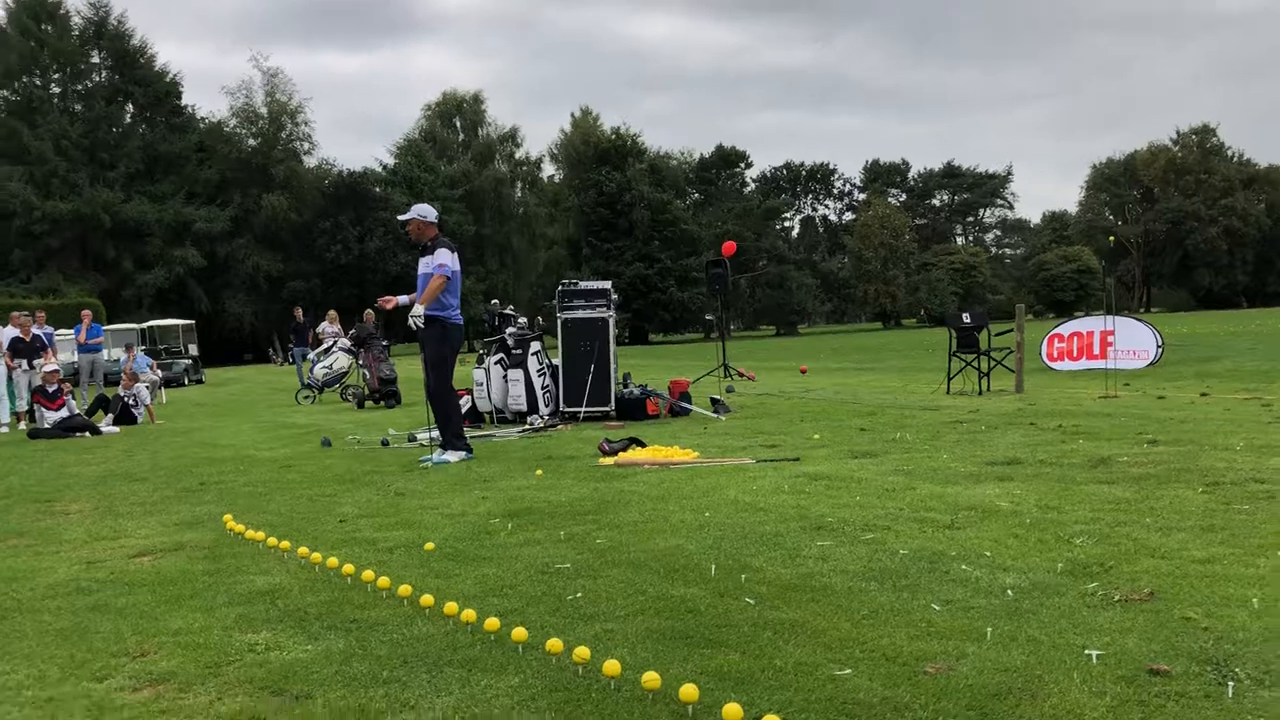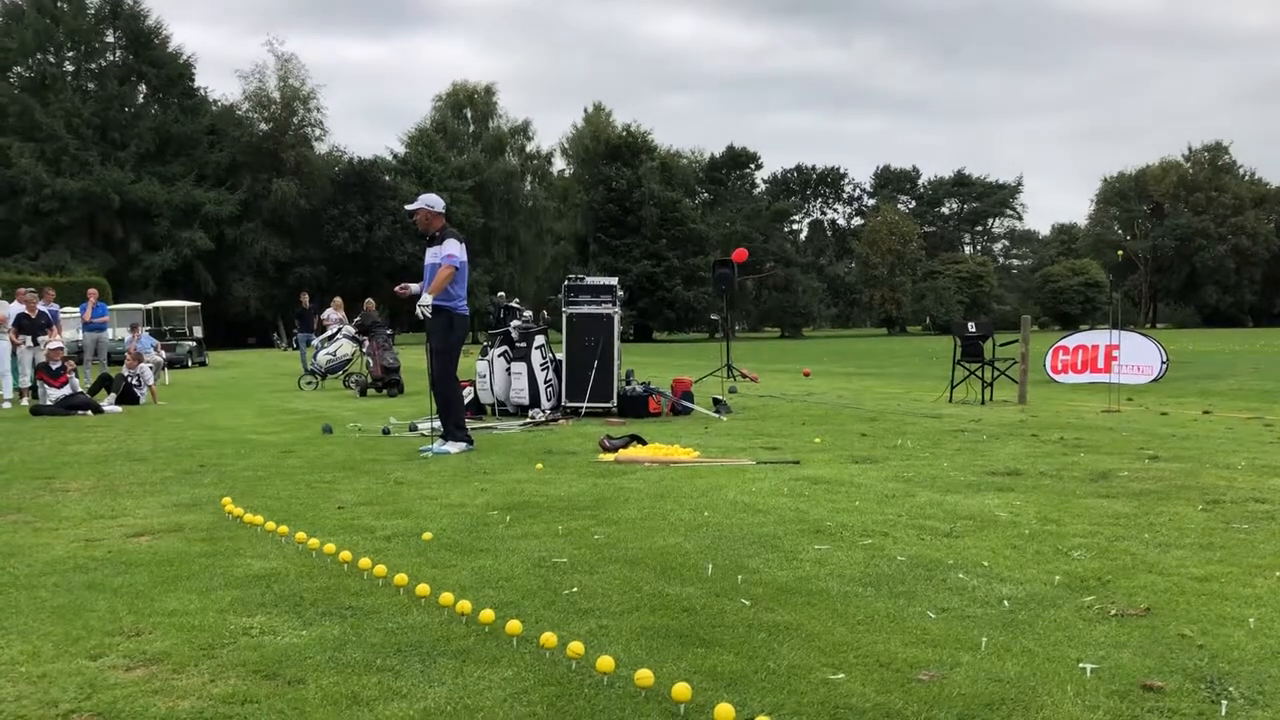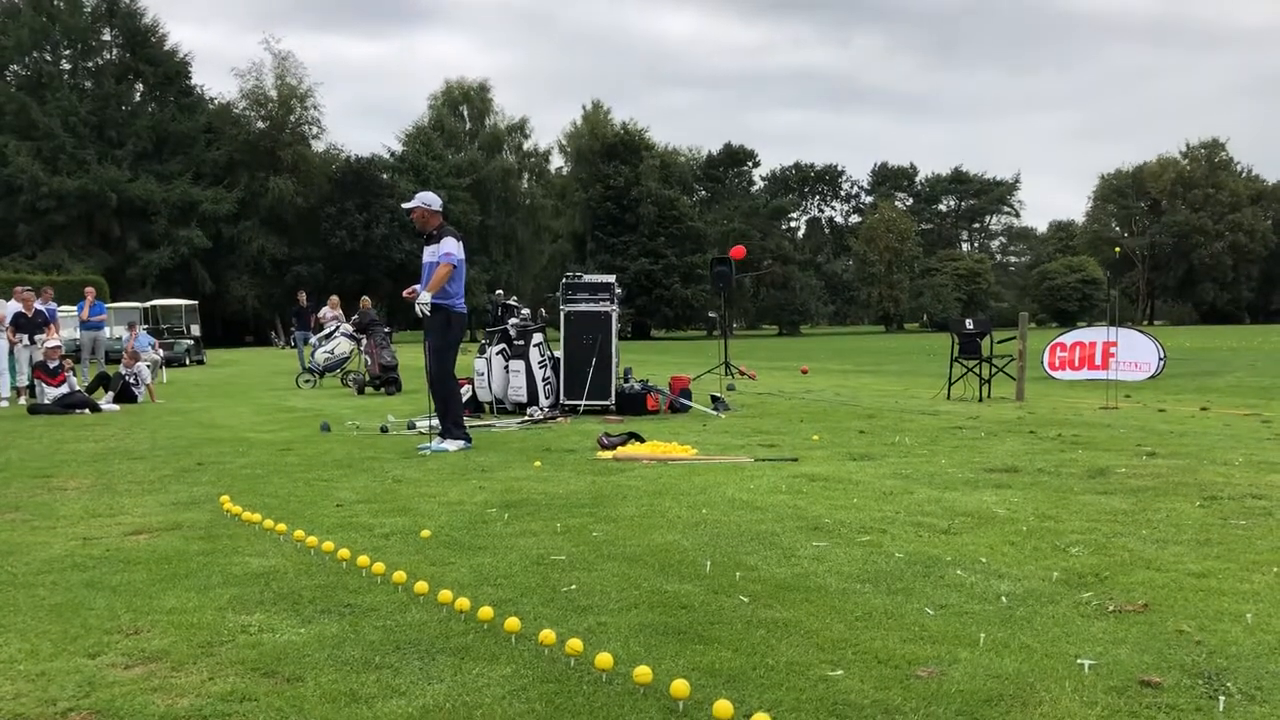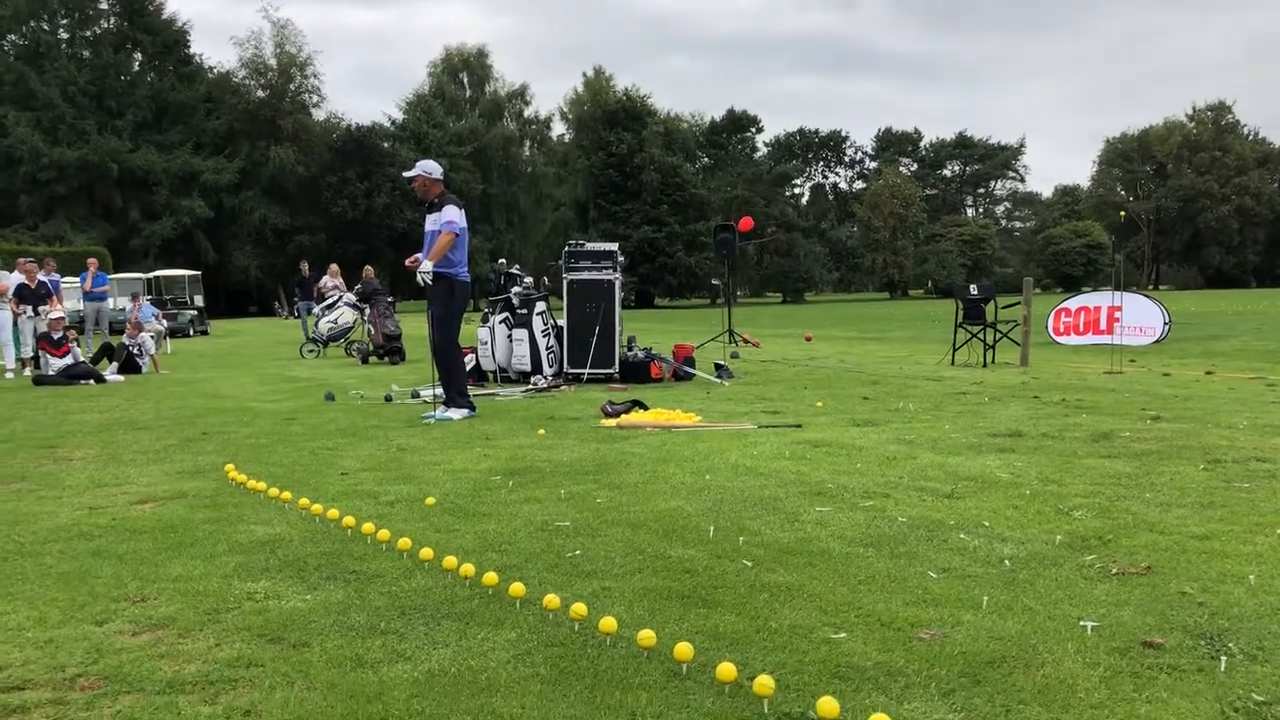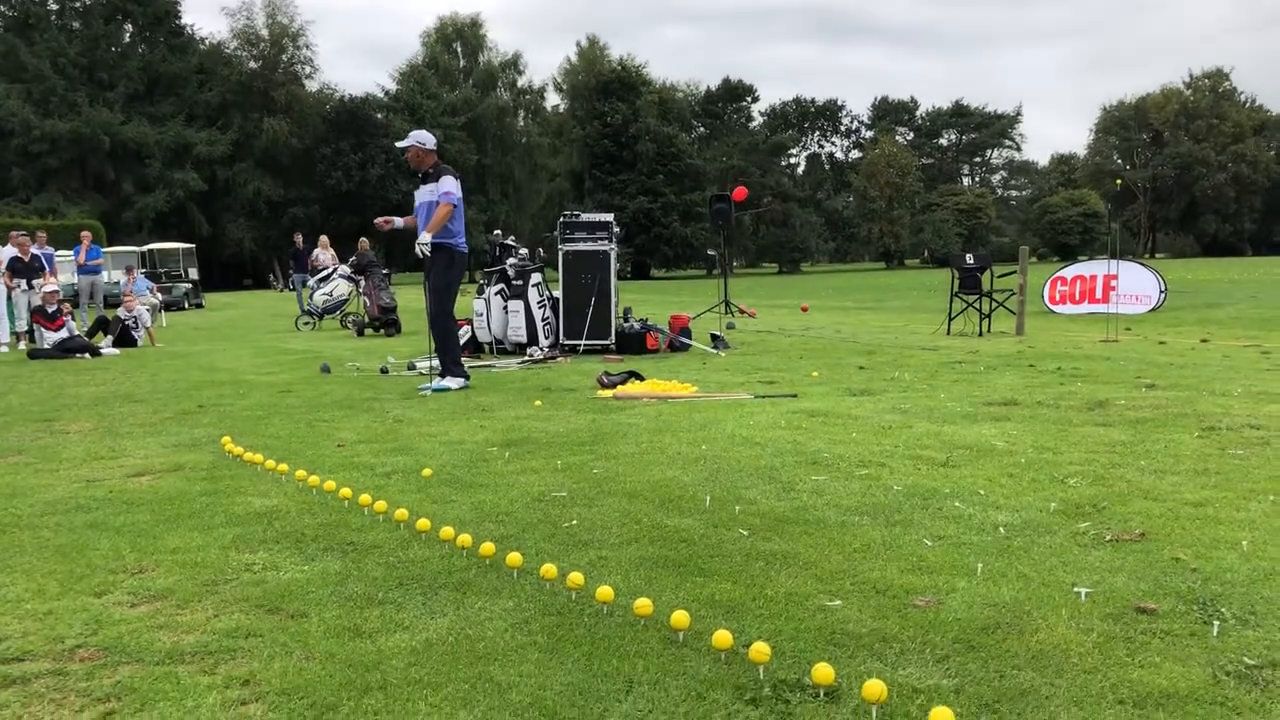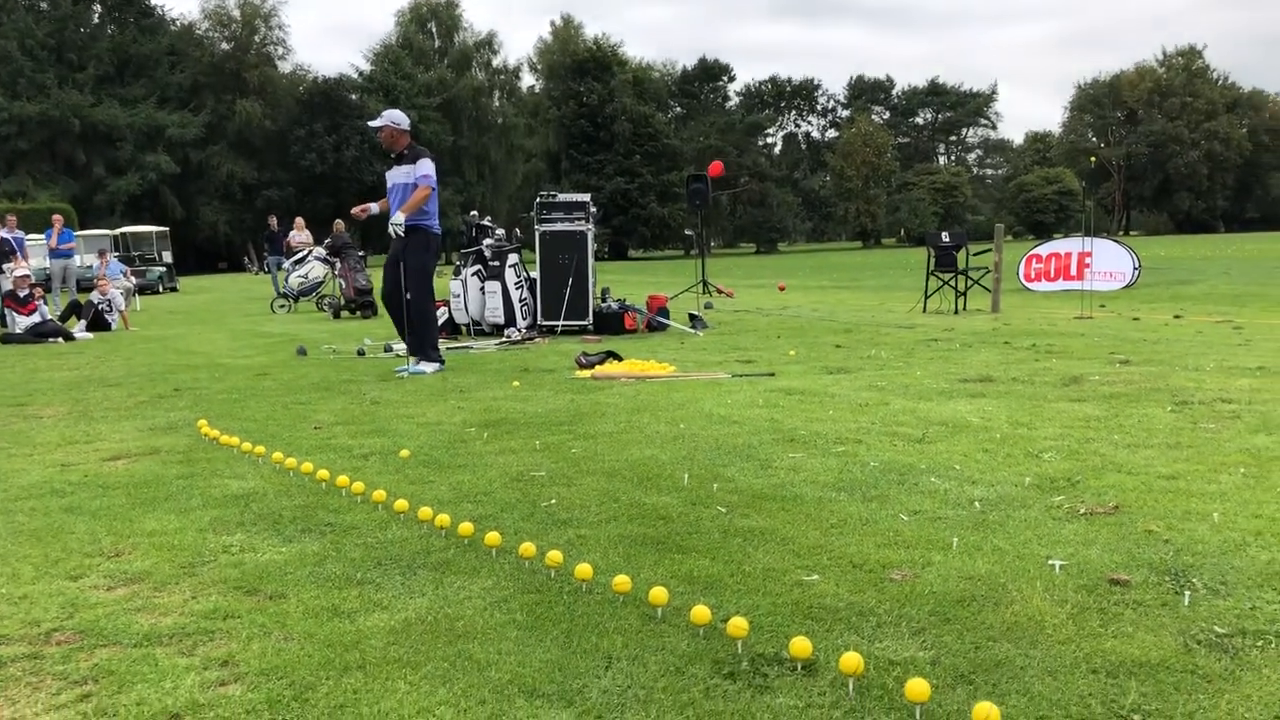
dt=0.5s
person 1, frame 1
left shoulder: (443, 248)
right shoulder: (425, 251)
left elbow: (440, 279)
left wrist: (419, 306)
right wrist: (400, 300)
left hip: (444, 326)
right hip: (430, 326)
left knee: (441, 387)
right knee: (434, 390)
left ankle: (459, 447)
right ankle: (448, 444)
person 1, frame 2
left shoulder: (450, 238)
right shoulder: (432, 241)
left elbow: (448, 269)
left wrist: (428, 296)
right wrist: (415, 287)
left hip: (450, 316)
right hip: (437, 315)
left knee: (445, 378)
right knee: (438, 379)
left ankle: (460, 438)
right ankle: (449, 435)
person 1, frame 3
left shoulder: (448, 237)
right shoulder: (430, 240)
left elbow: (446, 267)
left wrist: (427, 294)
right wrist: (419, 288)
left hip: (448, 315)
right hip: (434, 314)
left knee: (443, 375)
right knee: (436, 377)
left ankle: (458, 436)
right ankle: (447, 433)
person 1, frame 4
left shoulder: (450, 205)
right shoulder: (432, 208)
left elbow: (449, 235)
left wrist: (428, 262)
right wrist: (421, 256)
left hip: (451, 283)
right hip: (438, 282)
left knee: (446, 344)
right knee: (439, 345)
left ankle: (462, 404)
right ankle: (451, 402)
person 1, frame 5
left shoulder: (445, 176)
right shoulder: (423, 181)
left elbow: (447, 207)
left wrist: (426, 235)
right wrist: (396, 222)
left hip: (449, 253)
right hip: (433, 254)
left knee: (441, 313)
right knee: (435, 316)
left ankle: (456, 373)
right ankle: (447, 373)
person 1, frame 6
left shoulder: (420, 158)
right shoulder: (394, 163)
left elbow: (425, 190)
left wrist: (401, 214)
right wrist: (372, 208)
left hip: (422, 234)
right hip: (400, 236)
left knee: (420, 297)
right knee: (391, 295)
left ankle: (432, 358)
right ankle: (418, 350)
